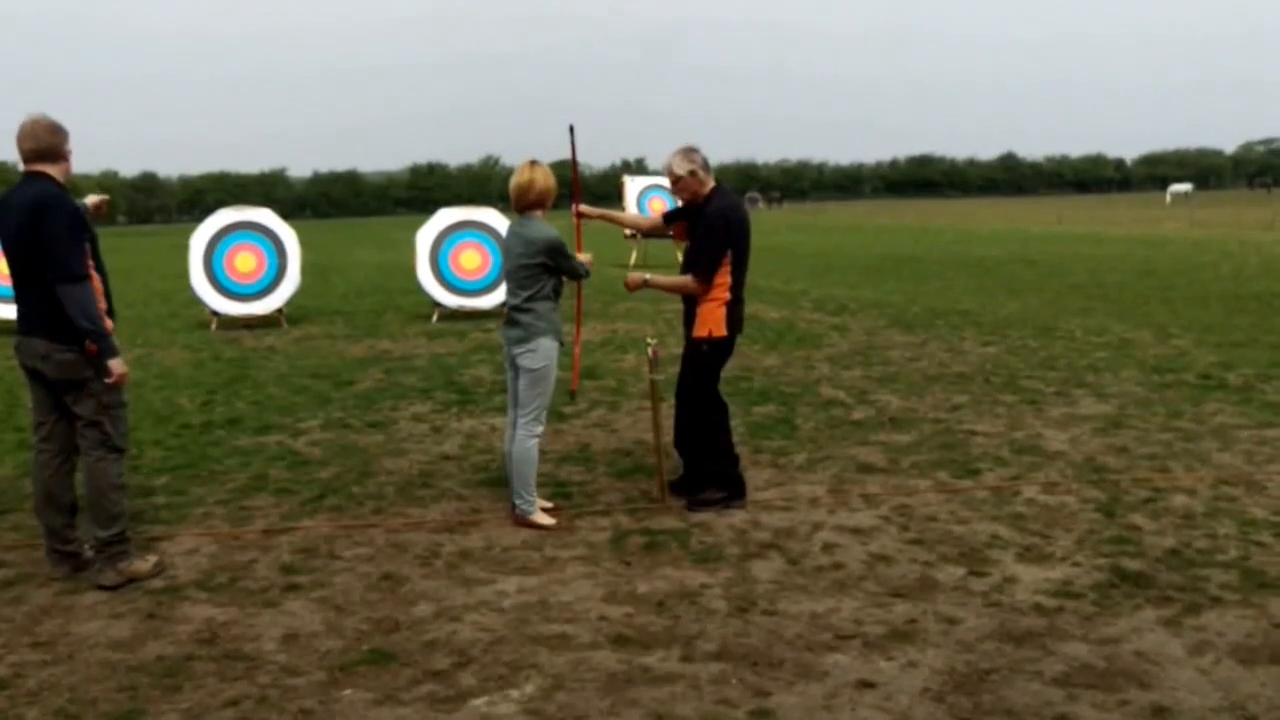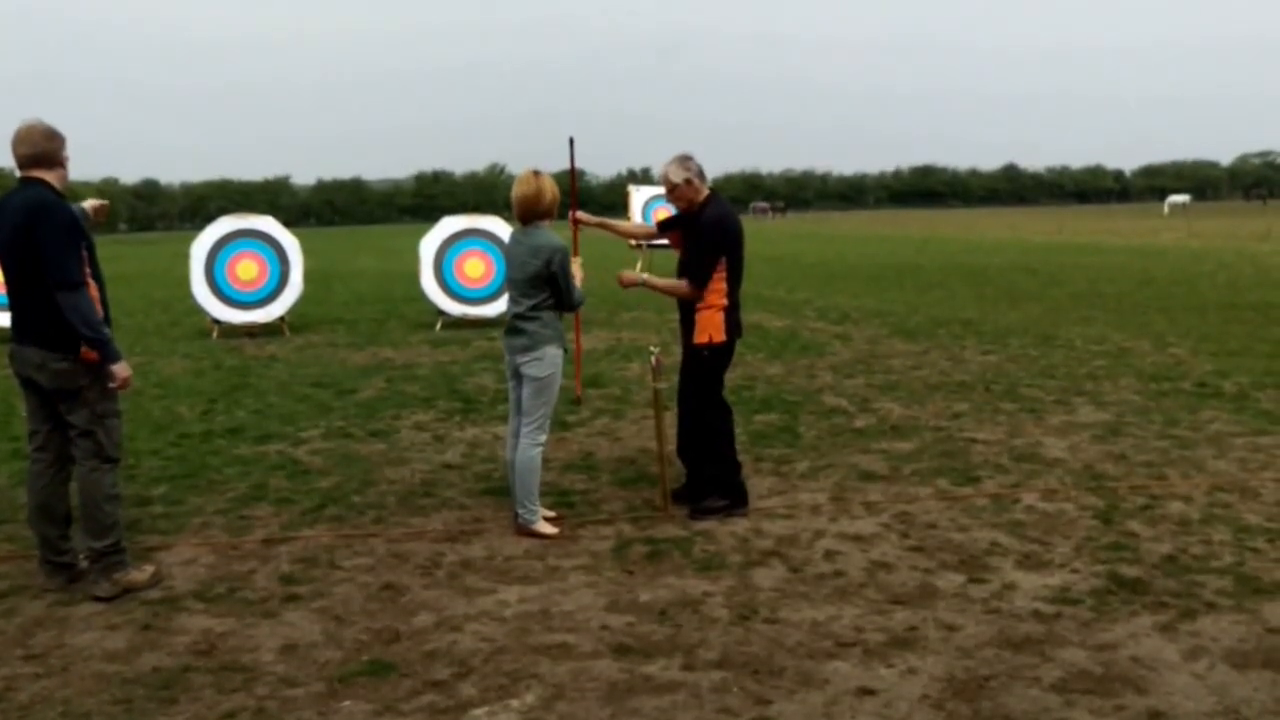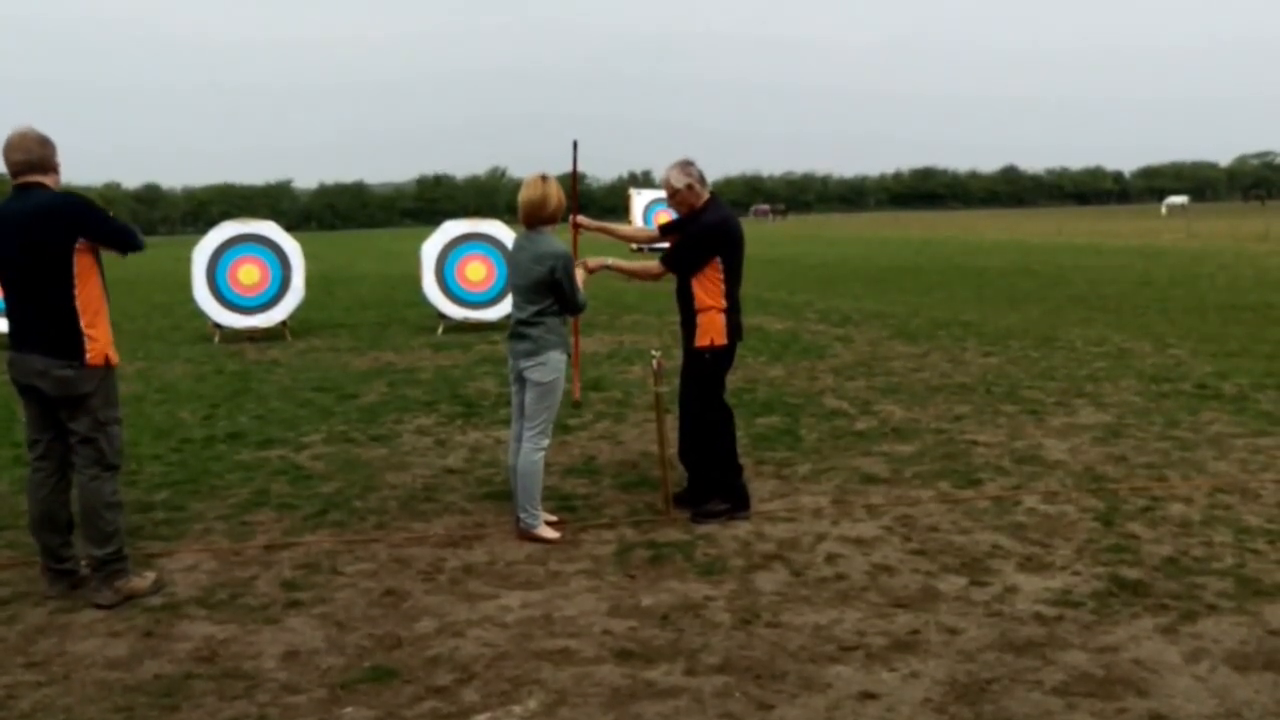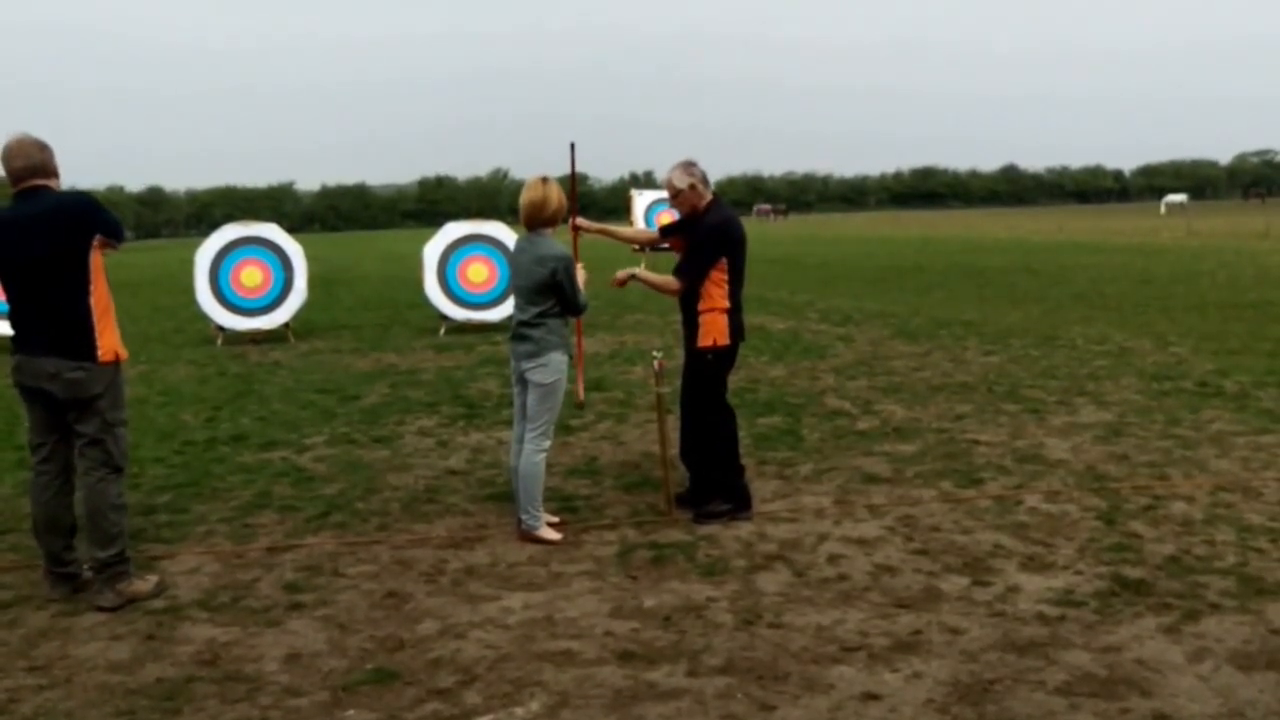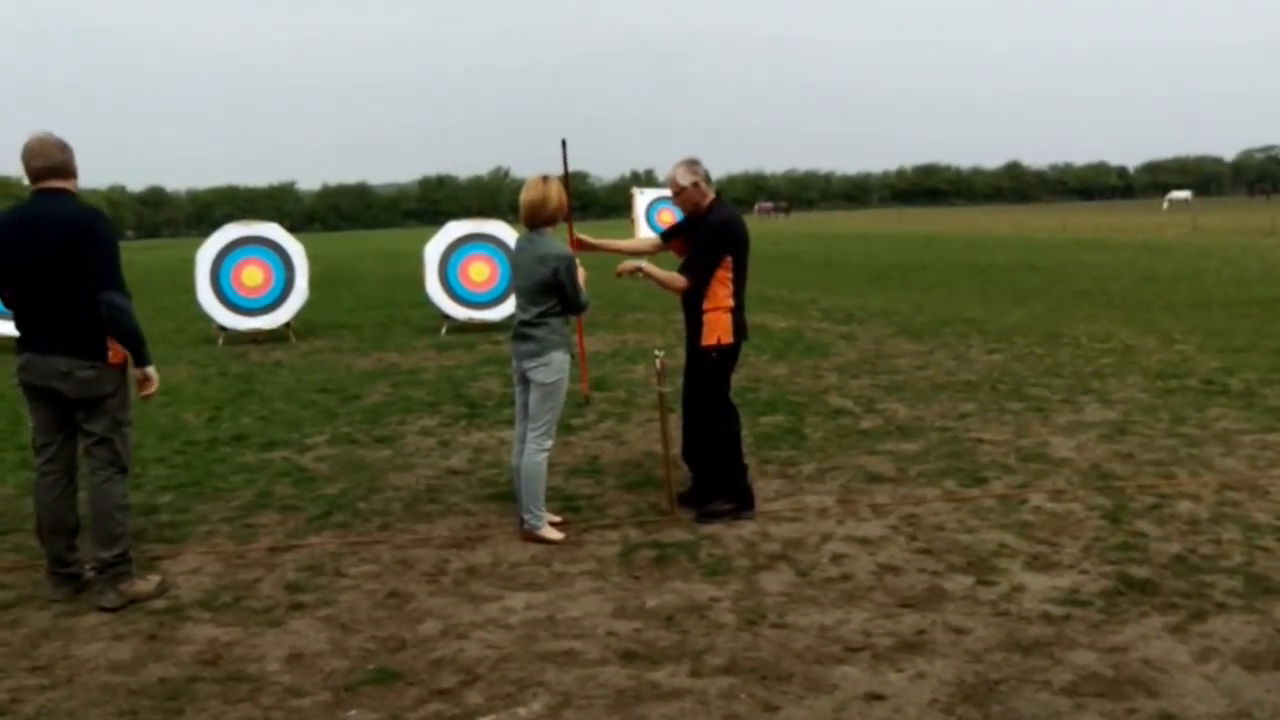
dt=1s
person 1, frame 1
right shoulder: (55, 202)
right elbow: (72, 285)
left wrist: (81, 212)
right wrist: (107, 348)
right hip: (74, 347)
left knee: (52, 446)
right knee: (103, 446)
left ankle: (63, 552)
right ankle: (113, 557)
person 1, frame 2
right shoulder: (50, 208)
right elbow: (70, 292)
left wrist: (79, 216)
right wrist: (110, 354)
right hip: (70, 356)
left knee: (46, 456)
right knee: (97, 457)
left ankle: (57, 563)
right ankle: (109, 568)
person 1, frame 3
right shoulder: (67, 208)
right elbow: (132, 241)
right wrist: (99, 231)
right hip: (76, 361)
left knee: (46, 463)
right knee: (96, 465)
left ankle: (58, 570)
right ankle: (110, 576)
person 1, frame 4
right shoulder: (76, 207)
right elbow: (115, 235)
right hip: (83, 361)
left knee: (48, 465)
right knee: (100, 465)
left ankle: (61, 573)
right ankle: (112, 578)
person 1, frame 5
right shoulder: (88, 220)
right elbow: (112, 296)
right wrist: (143, 358)
right hip: (90, 362)
left knee: (52, 464)
right knee: (107, 467)
left ankle: (63, 573)
right ankle: (115, 579)
person 2, frame 1
left shoulder: (515, 231)
right shoulder: (546, 236)
right elbow: (576, 271)
left wrist: (570, 264)
right wrist: (585, 263)
left hip: (515, 334)
right hip: (537, 338)
left knee: (516, 421)
right knee: (530, 425)
left ankle: (522, 496)
right ankle: (525, 507)
person 2, frame 2
left shoulder: (515, 240)
right shoulder: (554, 246)
right elbow: (570, 302)
left wrist: (564, 272)
right wrist: (578, 279)
left hip: (515, 343)
right hip: (542, 347)
left knee: (517, 430)
right knee: (534, 434)
left ankle: (524, 505)
right ankle: (528, 517)
person 2, frame 3
left shoulder: (519, 245)
right shoulder: (557, 253)
right elbow: (574, 305)
right wrist: (579, 281)
left hip: (518, 348)
right hip: (545, 353)
left knee: (520, 434)
right knee: (536, 439)
left ankle: (526, 510)
right ankle: (530, 521)
person 2, frame 4
left shoulder: (521, 247)
right shoulder: (558, 255)
right elbow: (576, 307)
right wrist: (580, 281)
left hip: (520, 350)
right hip: (546, 355)
left knee: (521, 436)
right knee: (537, 441)
left ankle: (528, 511)
right ankle: (531, 523)
person 2, frame 5
left shoulder: (521, 245)
right shoulder: (559, 254)
right elbow: (577, 306)
right wrist: (580, 280)
left hip: (522, 349)
right hip: (548, 354)
left knee: (523, 435)
right knee: (539, 440)
left ankle: (529, 511)
right ankle: (534, 522)
person 3, frame 1
left shoulder: (719, 213)
right shoulder: (703, 206)
left elbow: (696, 283)
right elbow: (653, 224)
left wrist: (645, 280)
right wrist: (600, 214)
left hip: (715, 321)
right hip: (703, 319)
left knee: (703, 398)
right knee: (689, 396)
left ankle: (727, 484)
right ankle: (697, 473)
person 3, frame 2
left shoulder: (714, 220)
right shoulder: (697, 215)
left elbow: (688, 287)
right elbow: (649, 231)
left wrist: (640, 279)
right wrist: (596, 221)
left hip: (713, 328)
right hip: (700, 326)
left knee: (708, 405)
right knee: (691, 404)
left ankle: (729, 492)
right ankle: (701, 482)
person 3, frame 3
left shoulder: (713, 224)
right shoulder: (699, 218)
left elbow: (657, 270)
right elbow: (650, 235)
left wrist: (607, 263)
right wrist: (595, 226)
left hip: (713, 330)
right hip: (701, 328)
left knee: (709, 408)
right knee: (693, 407)
left ankle: (731, 495)
right ankle: (702, 486)
person 3, frame 4
left shoulder: (716, 225)
right shoulder: (700, 220)
left elbow: (676, 284)
right elbow: (651, 236)
left wrist: (634, 273)
right wrist: (597, 228)
left hip: (715, 331)
right hip: (702, 329)
left knee: (712, 408)
right knee: (695, 408)
left ankle: (734, 496)
right ankle: (704, 487)
person 3, frame 5
left shoulder: (720, 223)
right shoulder: (699, 220)
left elbow: (682, 282)
right elbow: (653, 243)
left wrist: (640, 268)
right wrist: (597, 245)
left hip: (718, 330)
right hip: (703, 329)
left knee: (715, 408)
right knee: (696, 407)
left ankle: (736, 495)
right ankle: (707, 485)
